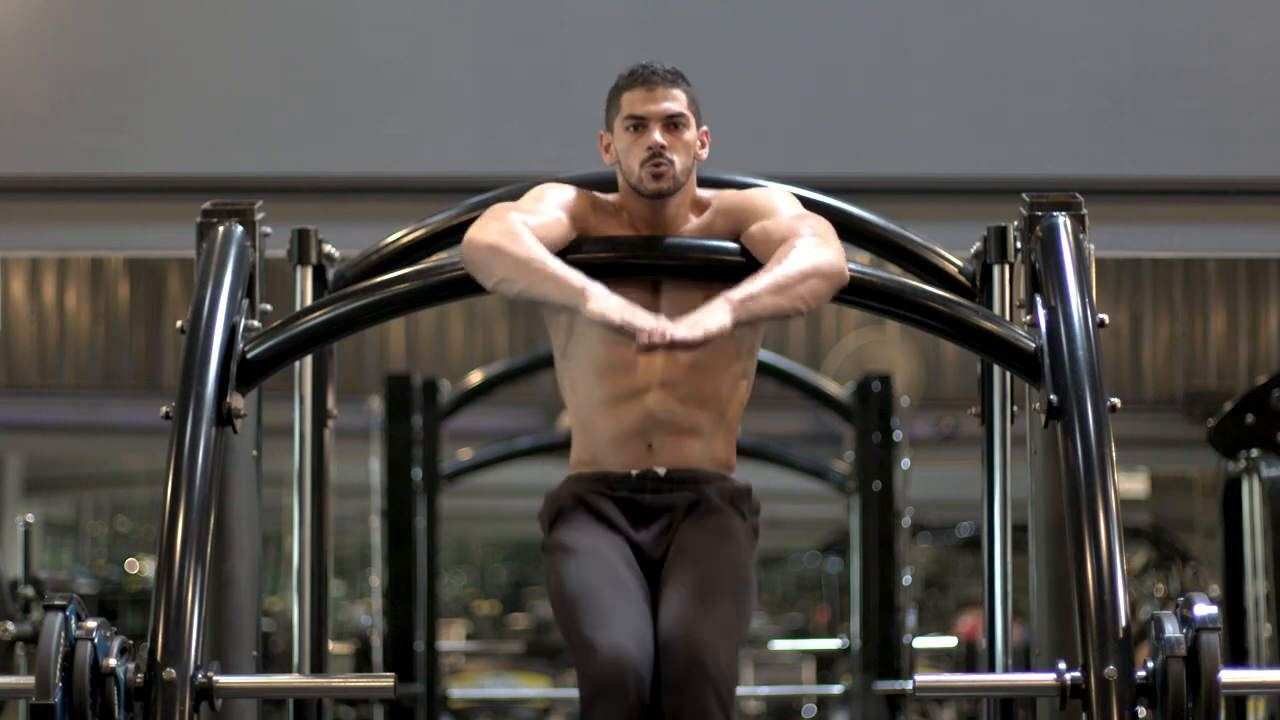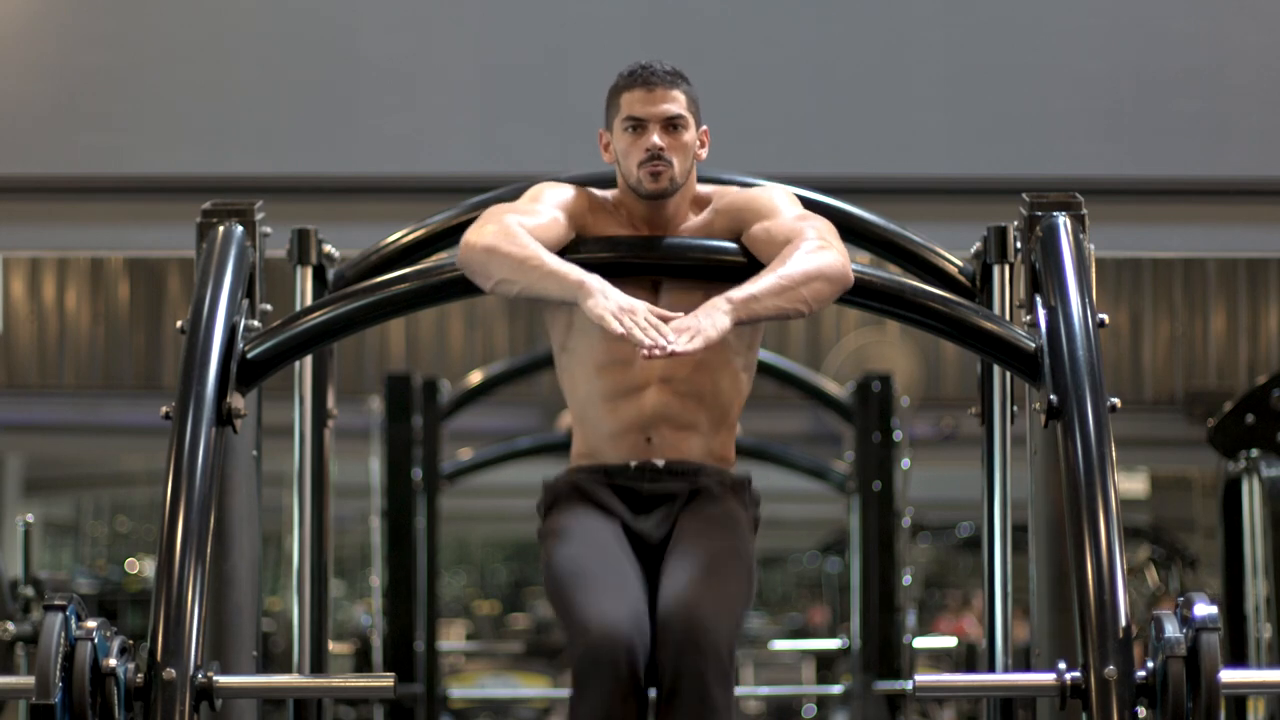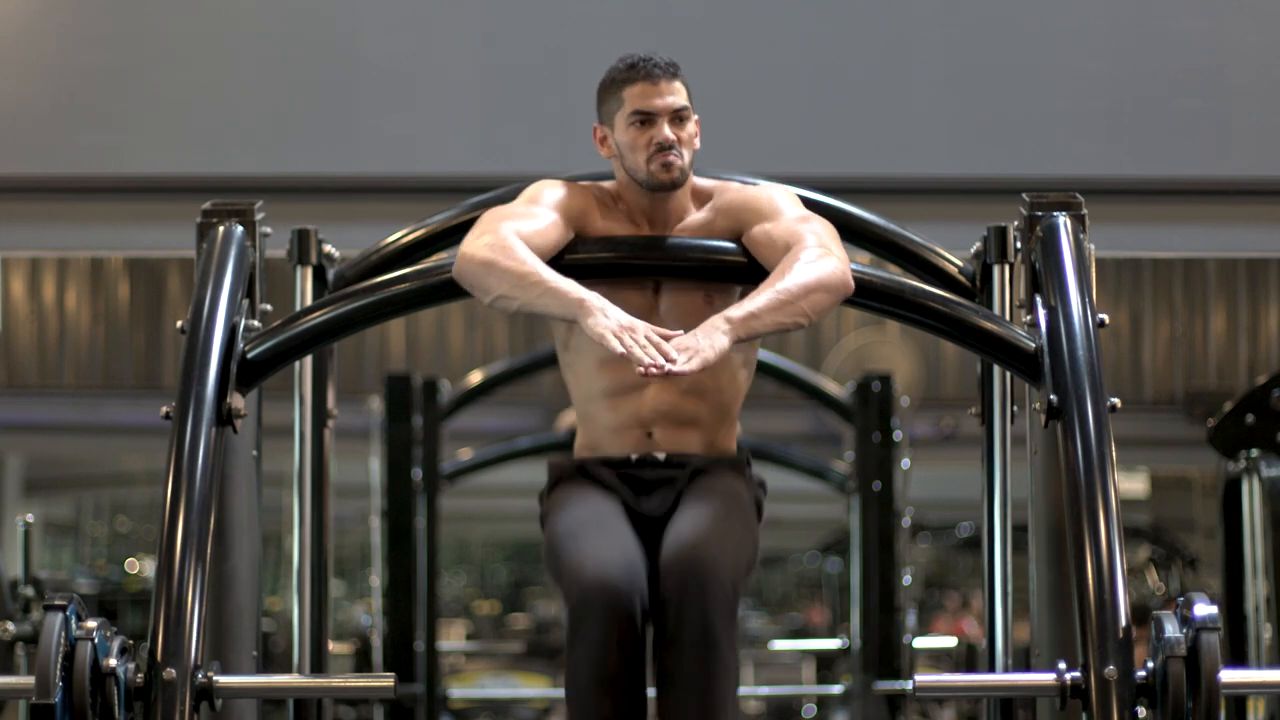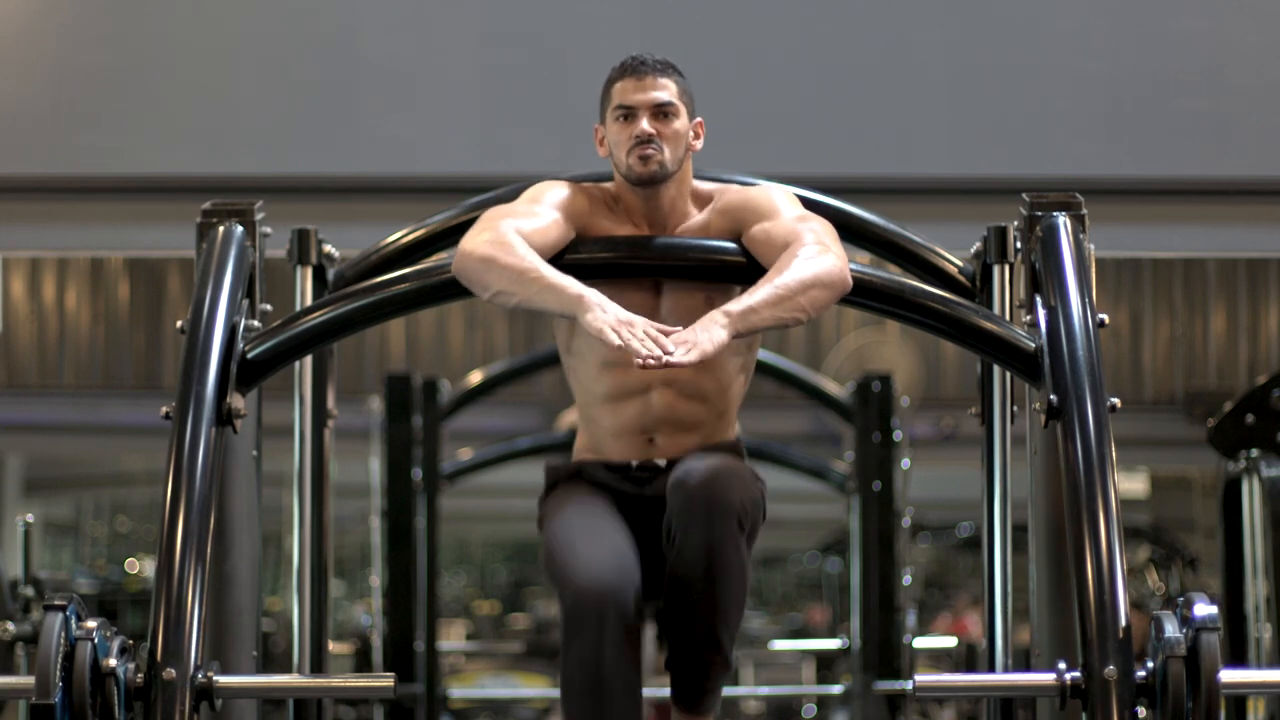
dt=1s
person 1, frame 1
left shoulder: (745, 212)
right shoulder: (570, 212)
left elbow: (825, 261)
right elbow: (484, 244)
left wrist: (724, 311)
right wrist: (593, 296)
left hip: (707, 508)
right hip: (594, 507)
person 1, frame 2
left shoulder: (743, 210)
right shoulder: (569, 209)
left elbow: (830, 263)
right elbow: (480, 247)
left wrist: (725, 309)
right wrist: (590, 289)
left hip: (706, 500)
right hip: (593, 500)
left knee: (691, 637)
right knee: (607, 643)
person 1, frame 3
left shoulder: (744, 207)
right shoulder: (567, 206)
left elbow: (830, 272)
right elbow: (476, 259)
left wrist: (725, 327)
right wrist: (590, 308)
left hip: (707, 489)
right hip: (596, 489)
left knee: (696, 570)
right knee: (604, 590)
person 1, frame 4
left shoulder: (743, 207)
right shoulder: (569, 205)
left elbow: (828, 268)
right elbow: (477, 256)
left wrist: (721, 322)
right wrist: (589, 304)
left hip: (704, 501)
right hip: (599, 493)
left knee: (711, 492)
right knee: (597, 592)
